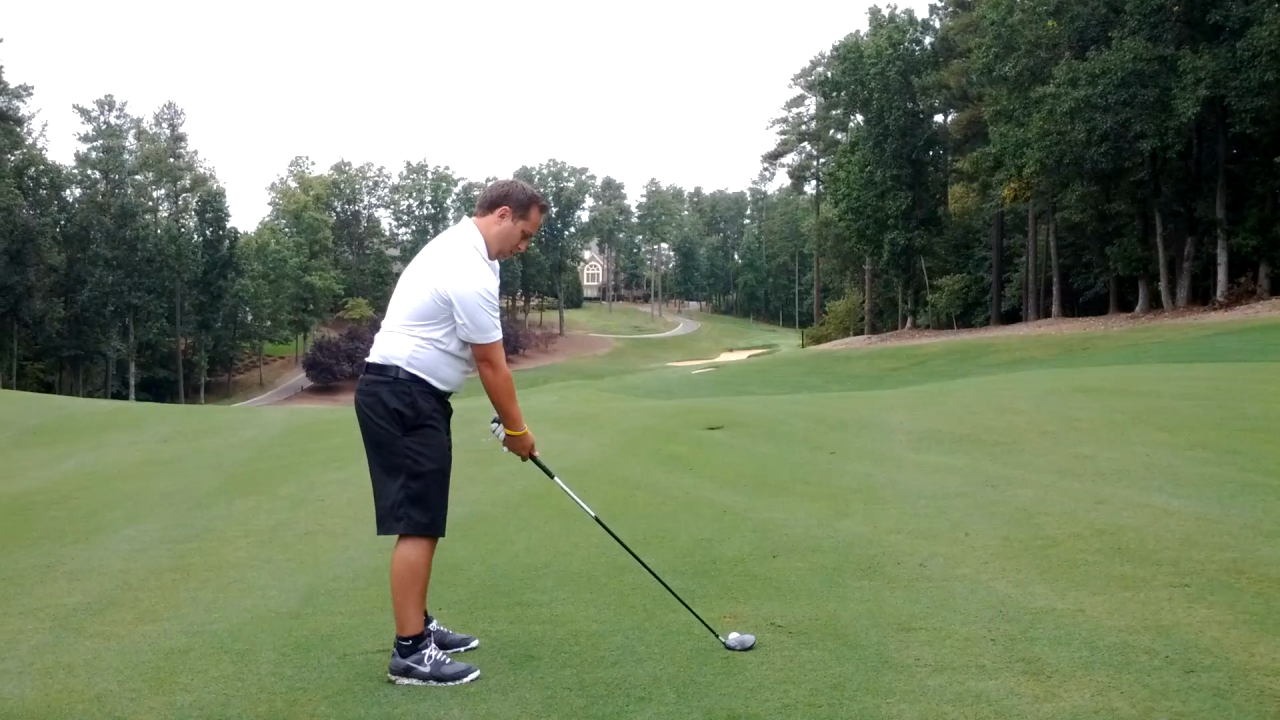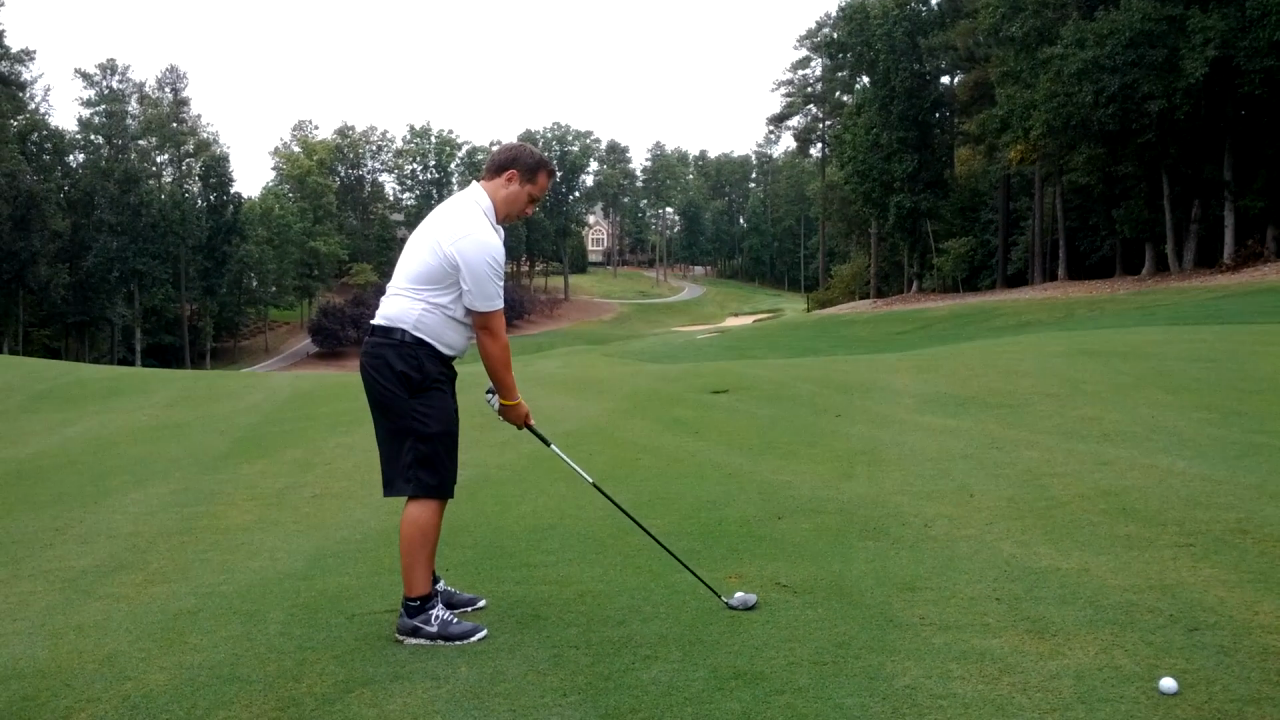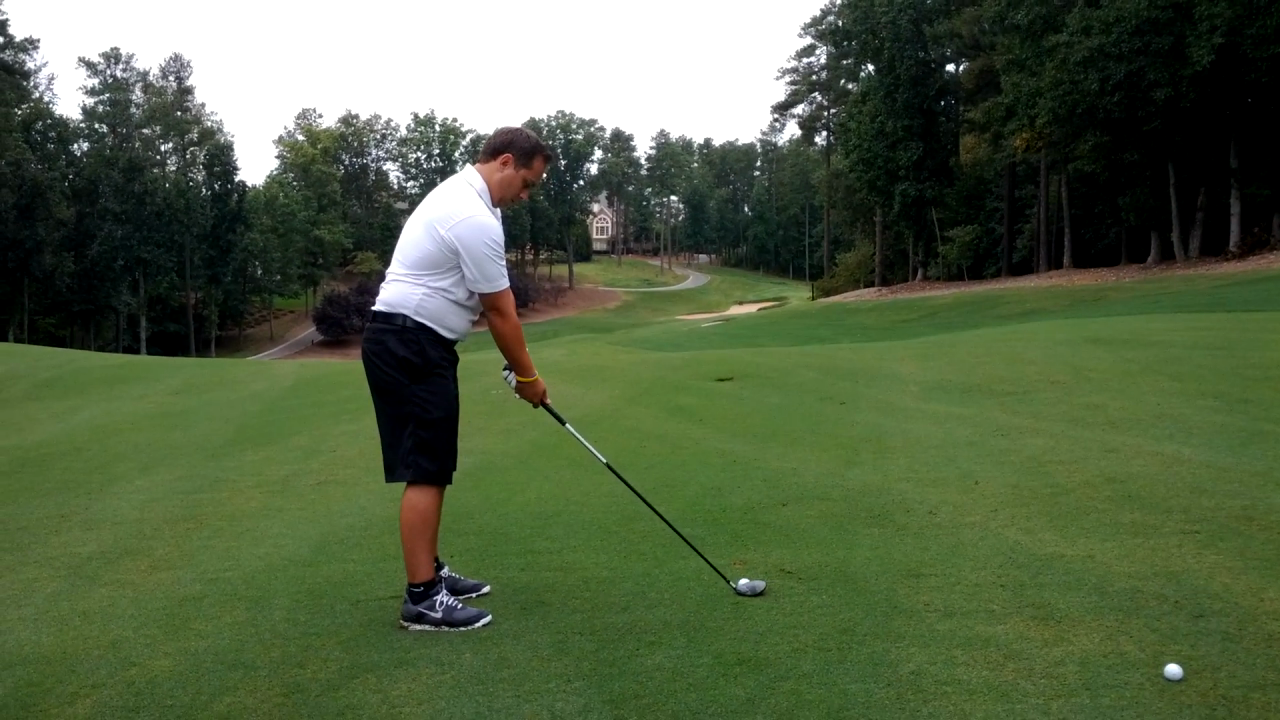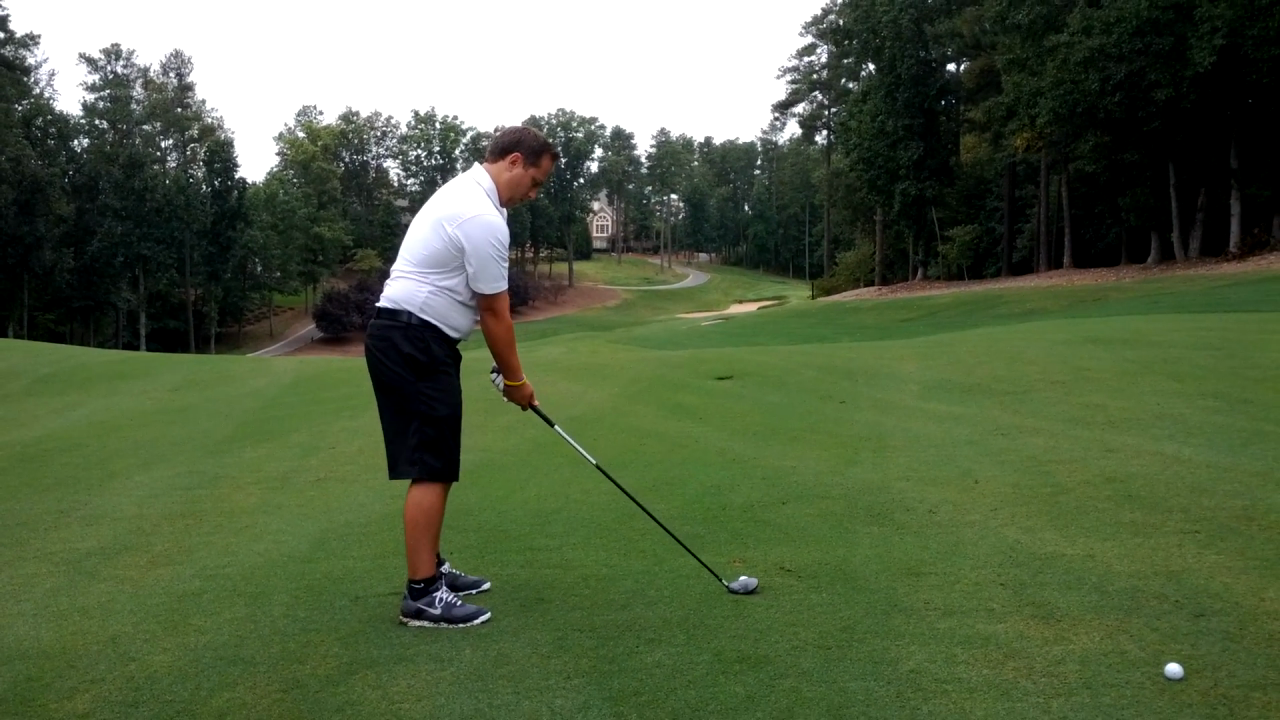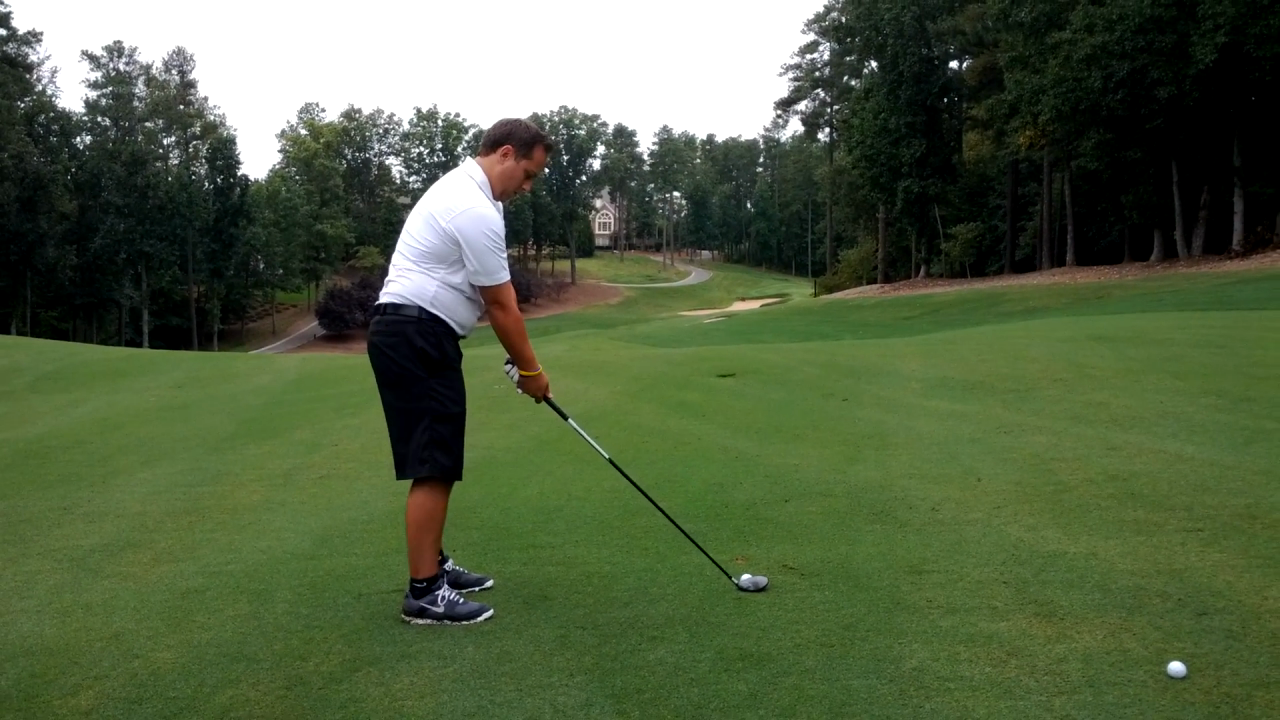
dt=1s
person 1, frame 1
left shoulder: (454, 244)
right shoulder: (471, 272)
right elbow: (491, 364)
right wrist: (516, 429)
left hip: (406, 392)
right hip: (402, 397)
left knee: (423, 518)
right knee: (418, 521)
left ankle: (418, 625)
right ankle: (410, 651)
person 1, frame 2
left shoulder: (462, 208)
right shoulder: (479, 239)
right elbow: (491, 333)
right wrist: (511, 400)
left hip: (405, 354)
right hip: (407, 359)
left knee: (430, 479)
right knee: (427, 483)
left ankle: (425, 587)
right ankle: (417, 612)
person 1, frame 3
left shoulder: (459, 192)
right shoulder: (474, 220)
left elbow: (493, 302)
right elbow: (499, 311)
left wrist: (518, 363)
right wrist: (527, 375)
left hip: (411, 341)
right hip: (409, 345)
left knee: (432, 466)
right knee: (425, 470)
left ankle: (430, 572)
right ankle: (421, 599)
person 1, frame 4
left shoulder: (467, 191)
right shoulder: (483, 219)
right elbow: (494, 313)
right wrist: (515, 380)
left hip: (412, 338)
right hip: (412, 342)
left knee: (435, 464)
right knee: (431, 468)
left ankle: (430, 568)
right ankle: (421, 594)
person 1, frame 5
left shoulder: (462, 186)
right shoulder: (476, 212)
left elbow: (495, 295)
right elbow: (500, 304)
left wrist: (519, 359)
right wrist: (530, 369)
left hip: (411, 333)
right hip: (417, 338)
left knee: (436, 461)
right knee: (435, 466)
left ankle: (433, 566)
right ankle: (424, 592)
